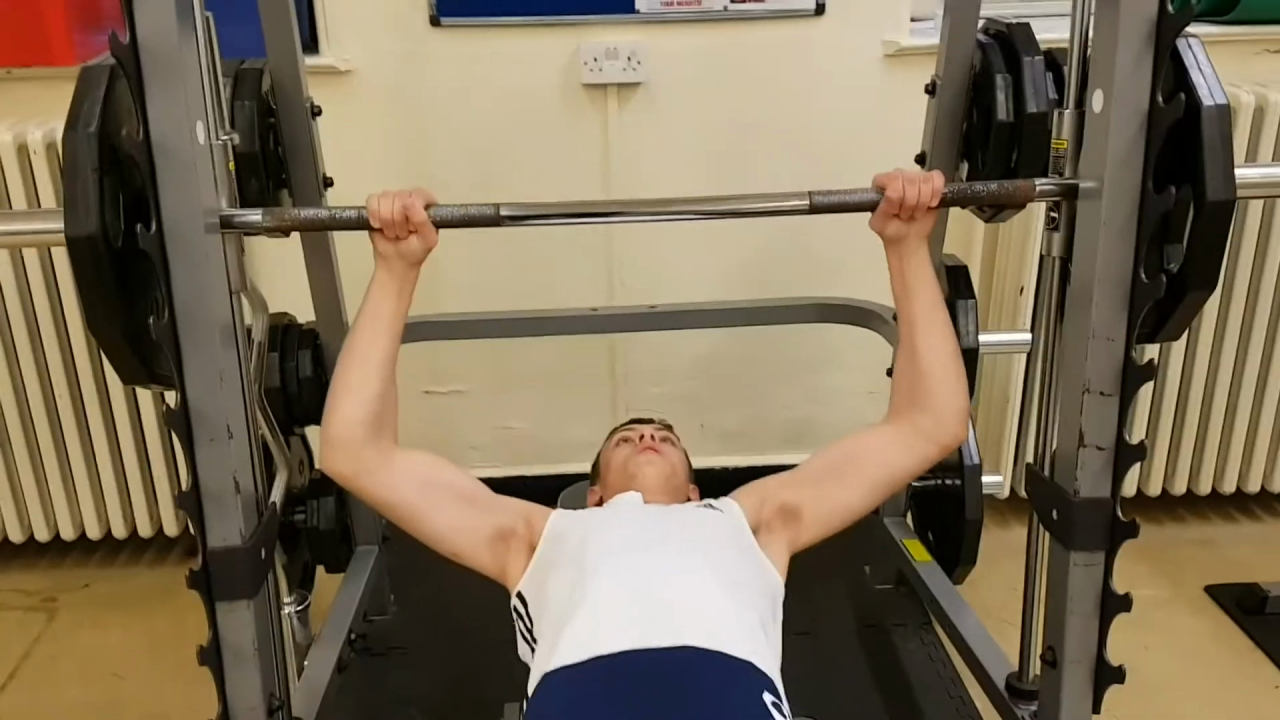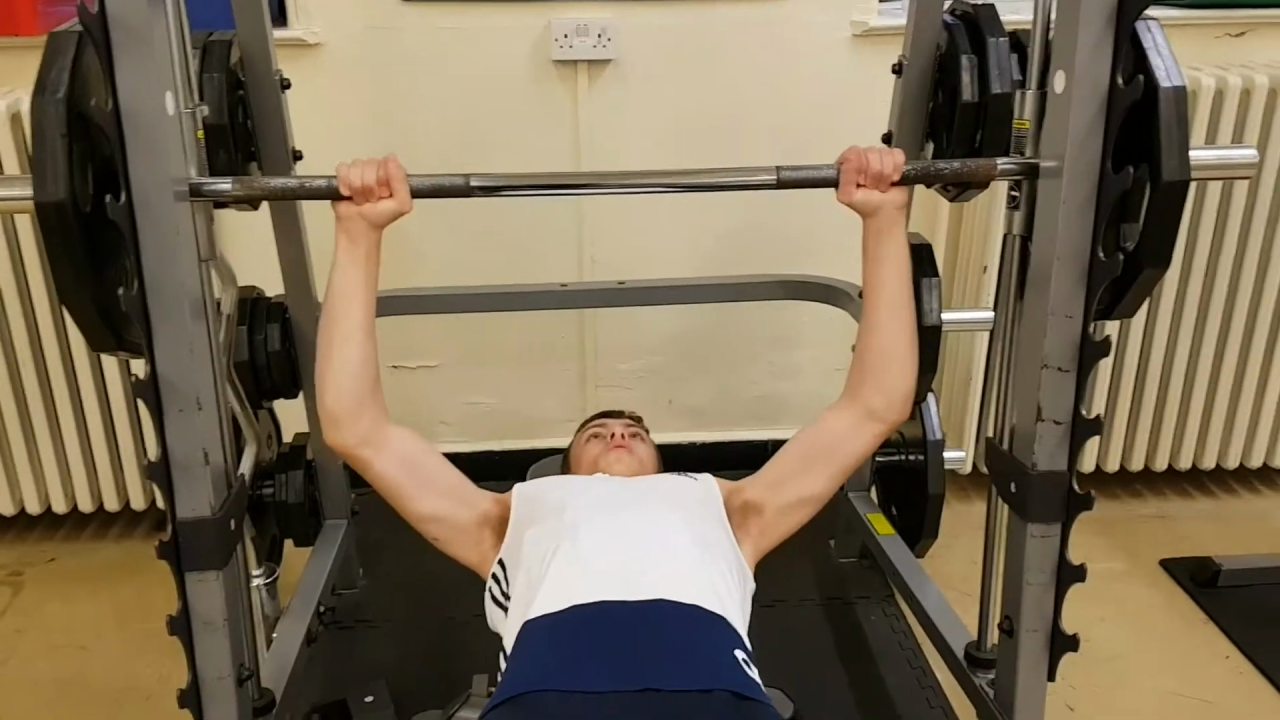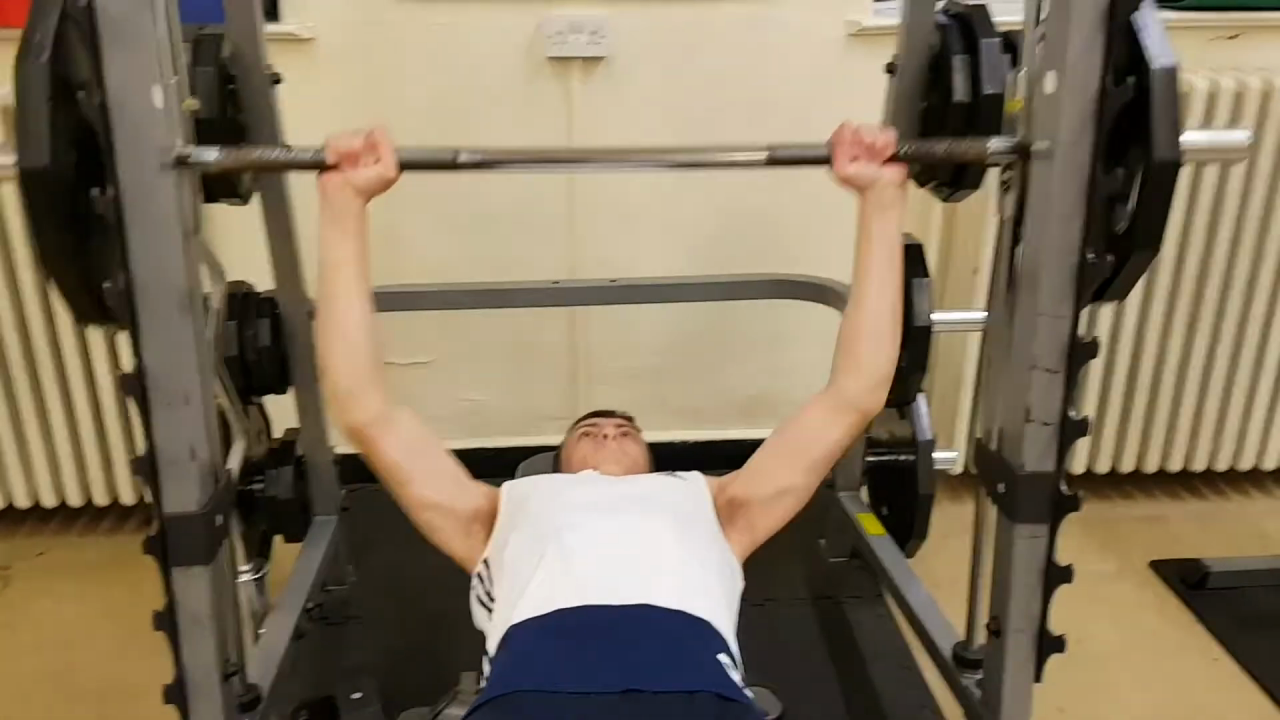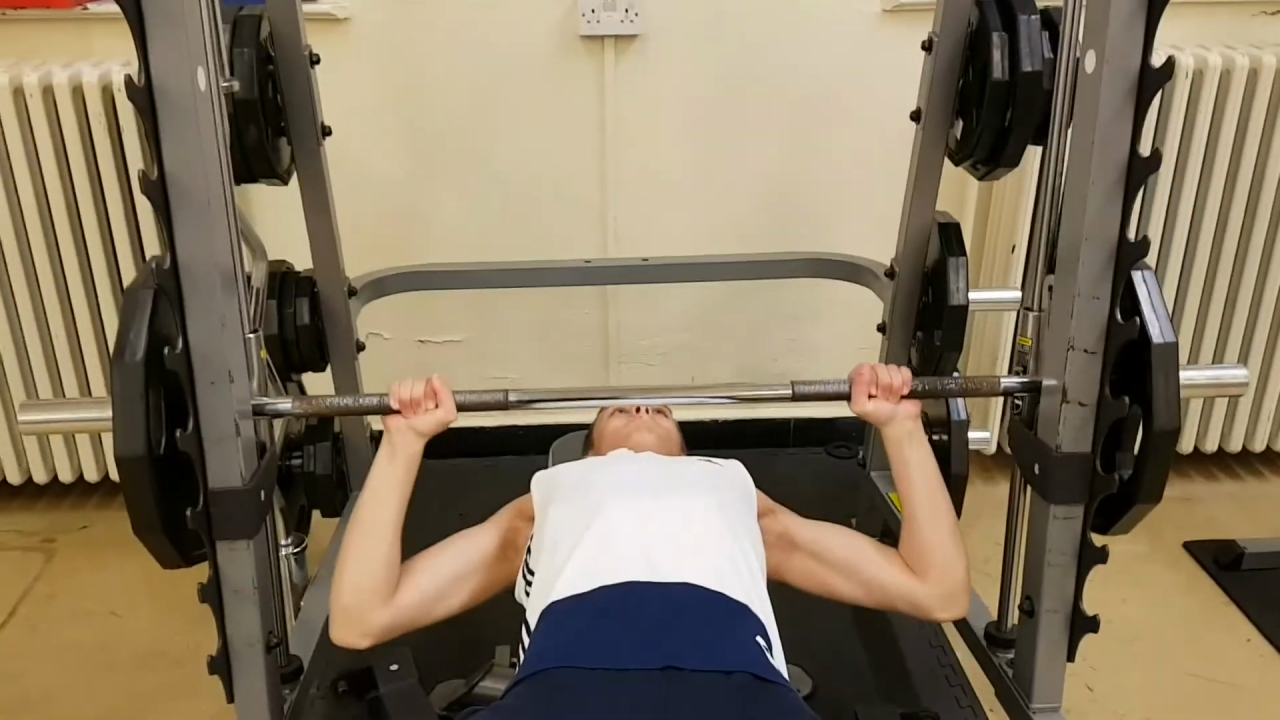
dt=1s
person 1, frame 1
left shoulder: (749, 521)
right shoulder: (543, 536)
left elbow: (931, 425)
right elbow: (355, 452)
left wrist: (907, 246)
right wrist: (396, 266)
person 1, frame 2
left shoulder: (718, 504)
right shoulder: (516, 513)
left elbow: (876, 405)
right elbow: (353, 426)
left wrist: (883, 217)
right wrist: (359, 231)
person 1, frame 3
left shoulder: (708, 505)
right shoulder: (508, 509)
left elbow: (855, 395)
right elbow: (363, 407)
left wrist: (881, 195)
right wrist: (344, 200)
person 1, frame 4
left shoulder: (739, 492)
right shoulder: (543, 499)
left elbow: (939, 590)
right elbow: (360, 618)
left wrist: (899, 425)
right wrist: (404, 440)
